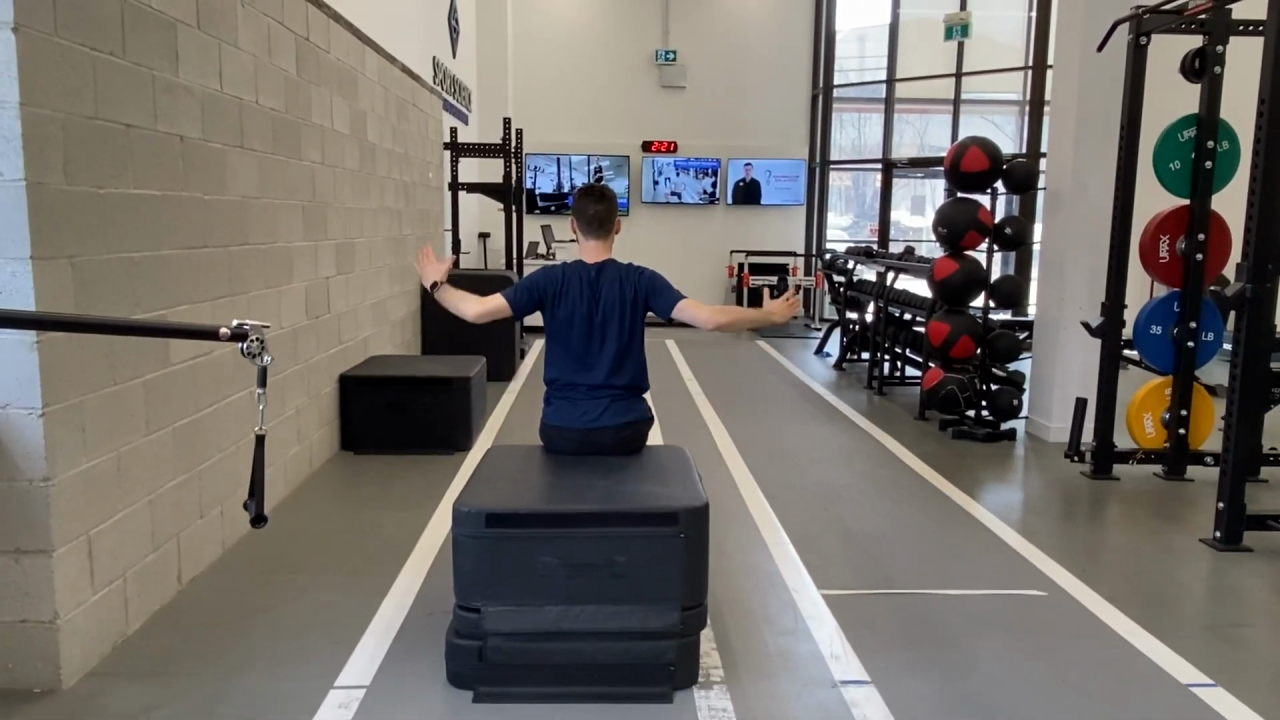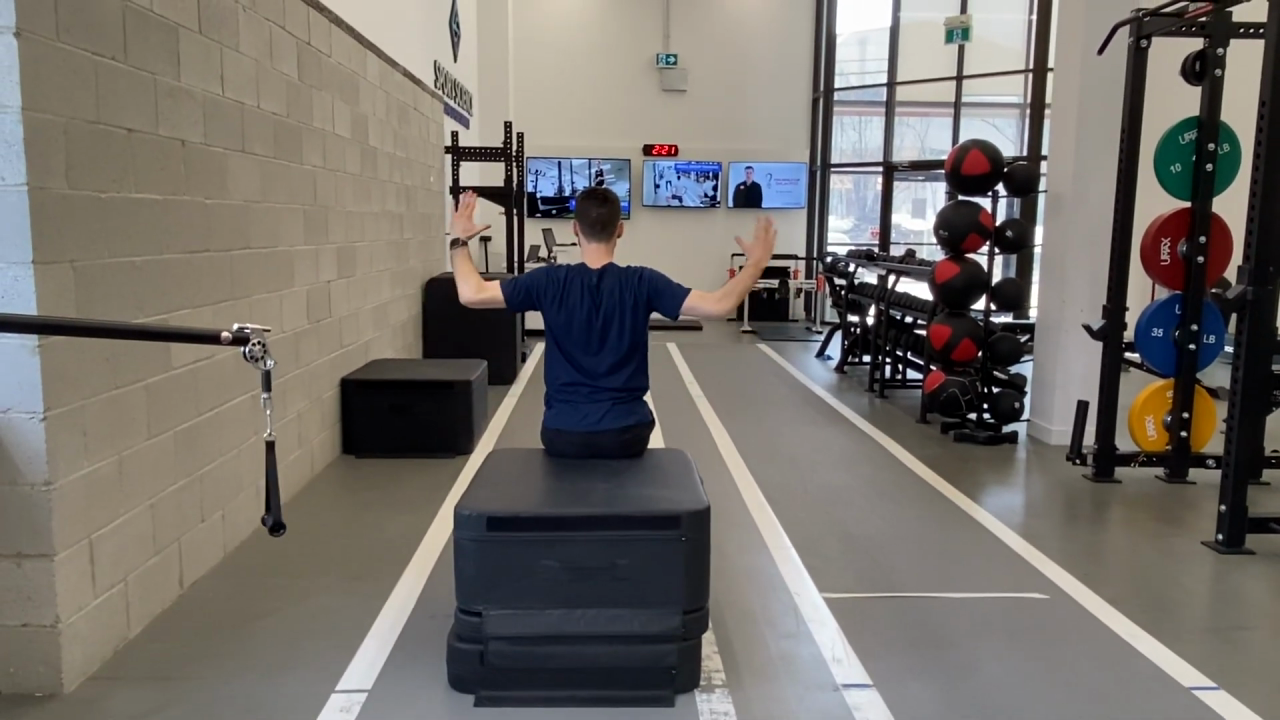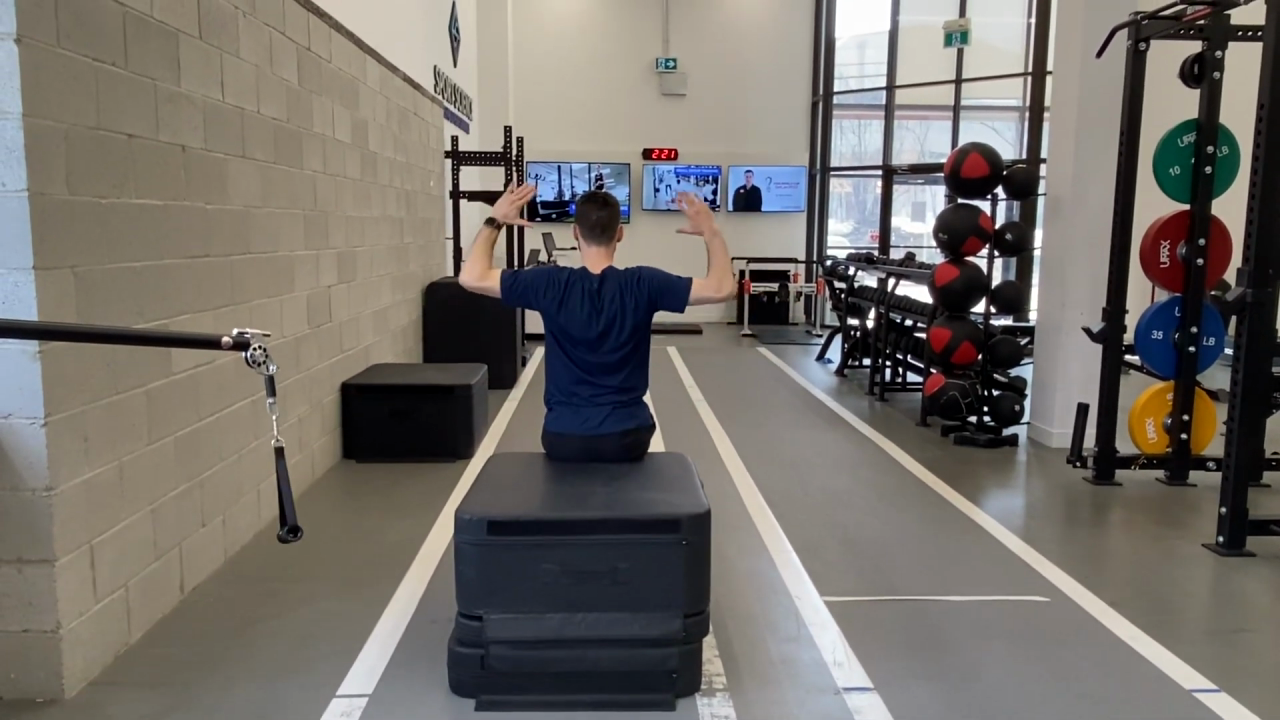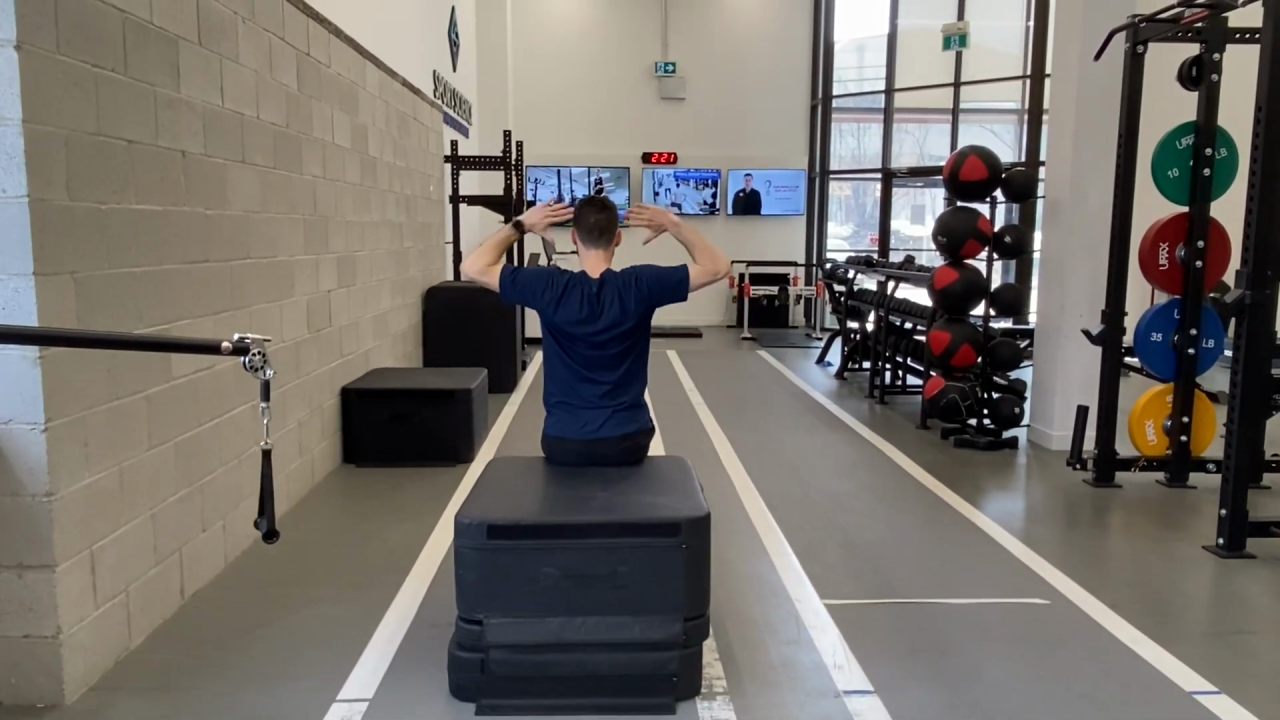
dt=0.4s
person 1, frame 1
left shoulder: (549, 280)
right shoulder: (640, 281)
left elbow: (476, 311)
right elbow: (711, 319)
left wrist: (437, 284)
right wrist: (768, 315)
left hip: (561, 429)
right hip: (625, 428)
person 1, frame 2
left shoulder: (549, 282)
right shoulder: (643, 283)
left elbow: (471, 293)
right elbow: (719, 305)
left wrist: (459, 240)
right wrist: (756, 261)
left hip: (563, 434)
right hip: (627, 433)
person 1, frame 3
left shoulder: (549, 284)
right shoulder: (643, 285)
left elbow: (471, 277)
right elbow: (722, 288)
left wrist: (494, 221)
right wrist: (709, 231)
left hip: (563, 438)
right hip: (628, 437)
person 1, frame 4
left shoulder: (549, 287)
right shoulder: (641, 285)
left elbow: (473, 267)
right elbow: (717, 267)
left wrist: (520, 225)
right wrist: (673, 225)
left hip: (563, 443)
right hip: (627, 441)
